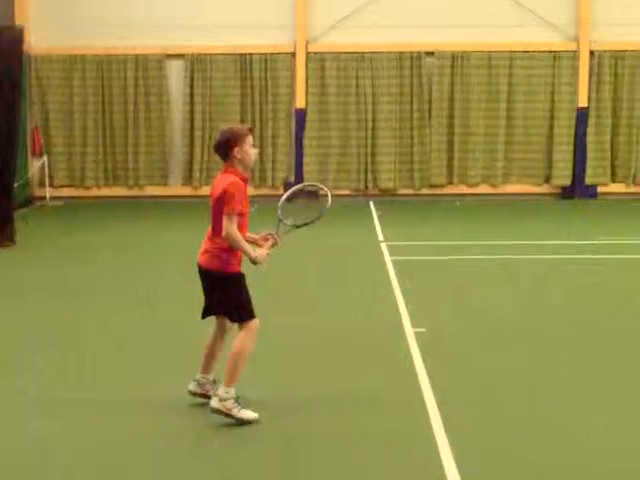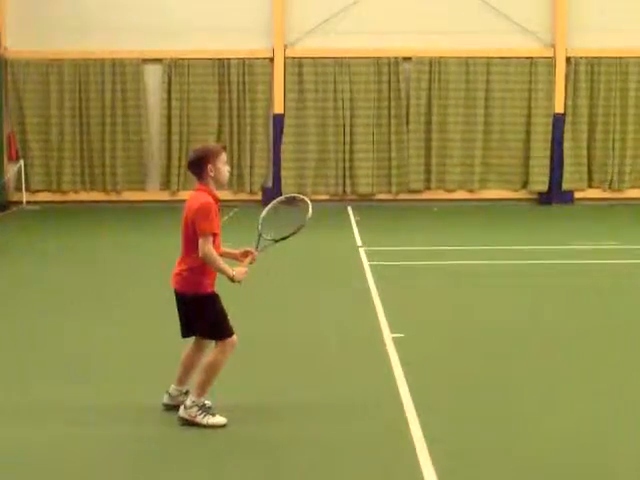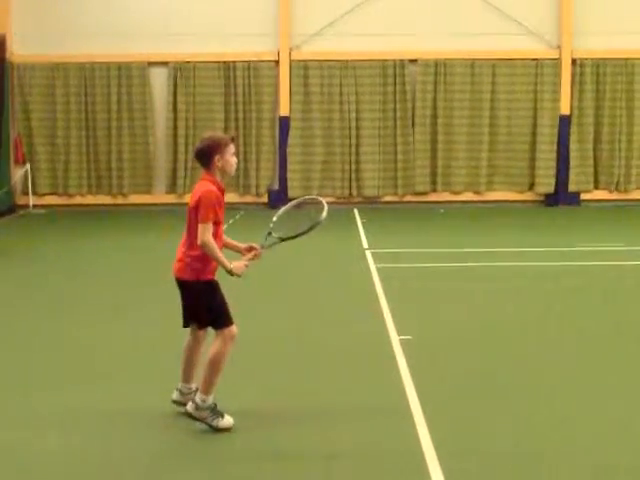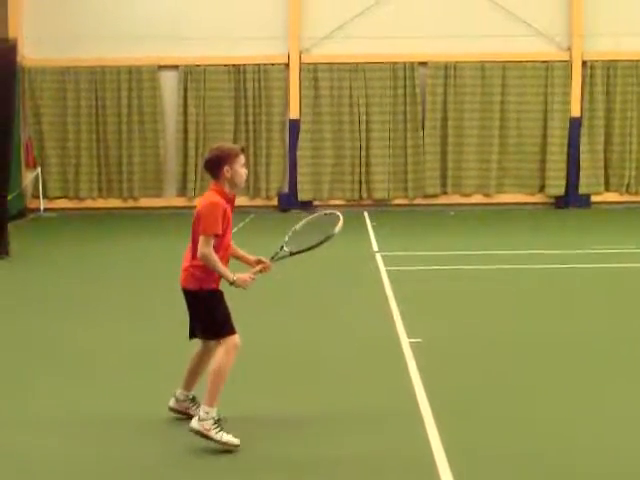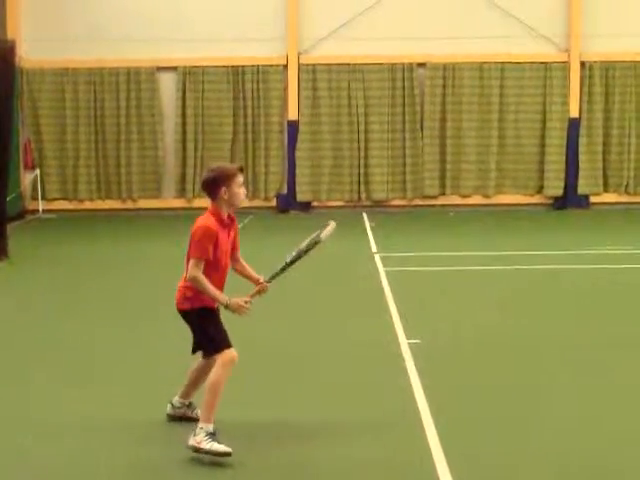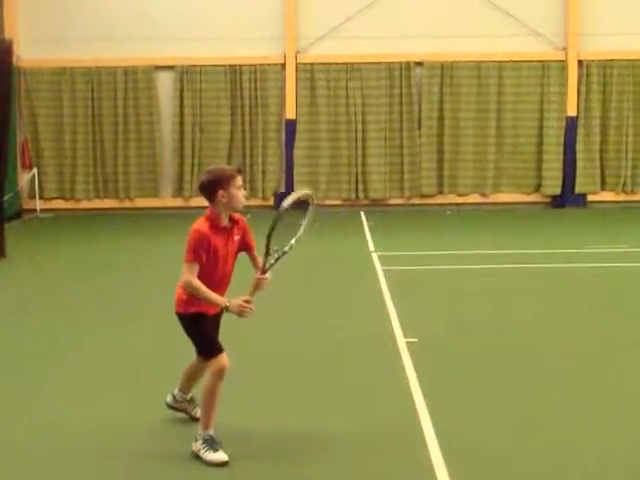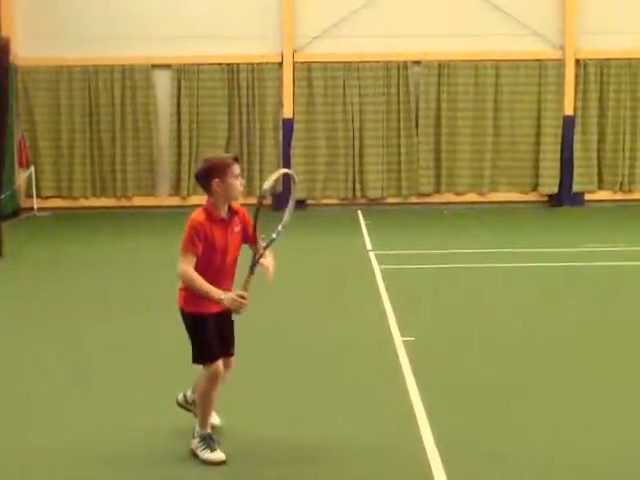
dt=0.5s
person 1, frame 1
left shoulder: (223, 180)
right shoulder: (234, 185)
right elbow: (228, 232)
left wrist: (254, 239)
right wrist: (253, 254)
left hip: (211, 262)
right hip: (223, 265)
left knee: (223, 324)
right knee: (249, 325)
left ankle: (203, 381)
right ankle: (226, 397)
person 1, frame 2
left shoulder: (198, 199)
right shoulder: (205, 204)
right elbow: (205, 252)
left wrist: (234, 254)
right wrist: (231, 273)
left hip: (186, 281)
right hip: (197, 285)
left knee: (202, 339)
right knee: (227, 341)
left ankle: (176, 392)
right ankle: (193, 405)
person 1, frame 3
left shoulder: (207, 189)
right shoulder: (209, 193)
right elbow: (204, 240)
left wrist: (239, 248)
right wrist: (229, 266)
left hip: (189, 271)
right hip: (198, 273)
left knee: (198, 331)
right knee: (227, 332)
left ankle: (185, 391)
right ankle: (203, 403)
person 1, frame 4
left shoulder: (222, 201)
right shoulder: (214, 204)
right elbow: (205, 252)
left wrist: (251, 260)
right wrist: (233, 278)
left hip: (199, 282)
right hip: (202, 282)
left knee: (211, 343)
right knee: (230, 342)
left ankle: (182, 398)
right ankle: (207, 418)
person 1, frame 5
left shoulder: (229, 222)
right shoulder: (207, 227)
left elbow: (235, 259)
right elbow: (194, 275)
left wrist: (256, 279)
right wrist: (227, 302)
left hip: (204, 301)
right hip: (195, 301)
left knee: (212, 357)
right knee: (227, 357)
left ankle: (180, 404)
right ankle: (203, 433)
person 1, frame 6
left shoulder: (238, 224)
right shoulder: (201, 232)
left elbow: (256, 256)
right elbow: (188, 280)
left wrist: (263, 273)
right wrist: (227, 303)
left hip: (215, 305)
right hip: (193, 306)
left knee: (206, 356)
right knee: (220, 364)
left ankle: (180, 397)
right ankle: (204, 438)
person 1, frame 7
left shoulder: (240, 215)
right shoulder: (198, 222)
left elbow: (260, 247)
right elbow: (184, 271)
left wrist: (266, 260)
right wrist: (222, 296)
left hip: (222, 303)
right hip: (197, 305)
left knee: (226, 363)
right knee: (214, 368)
left ankle: (191, 397)
right ankle: (201, 436)
